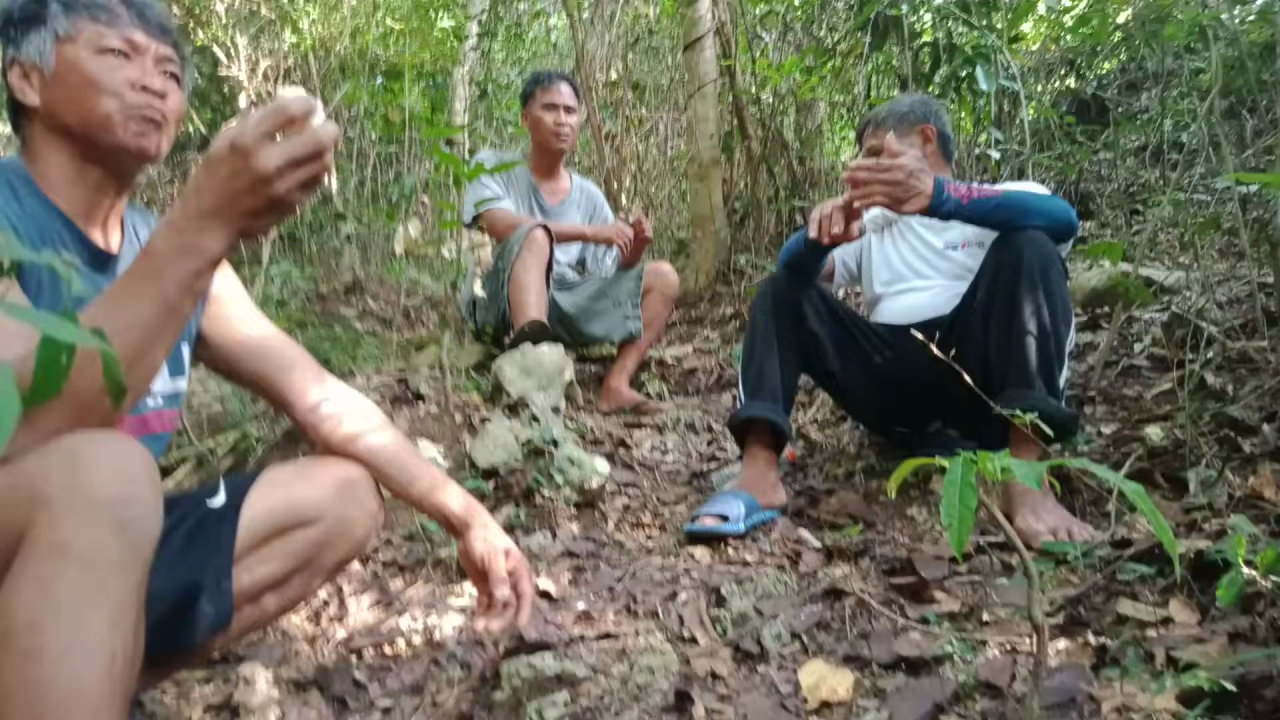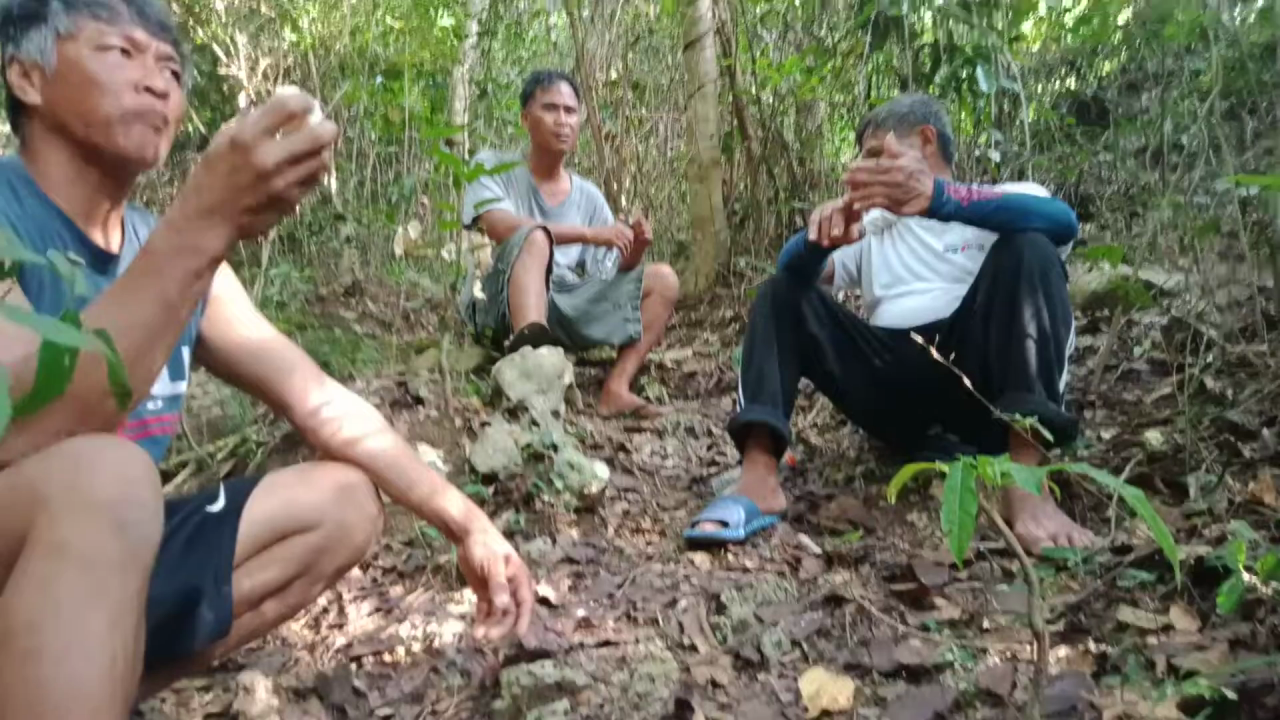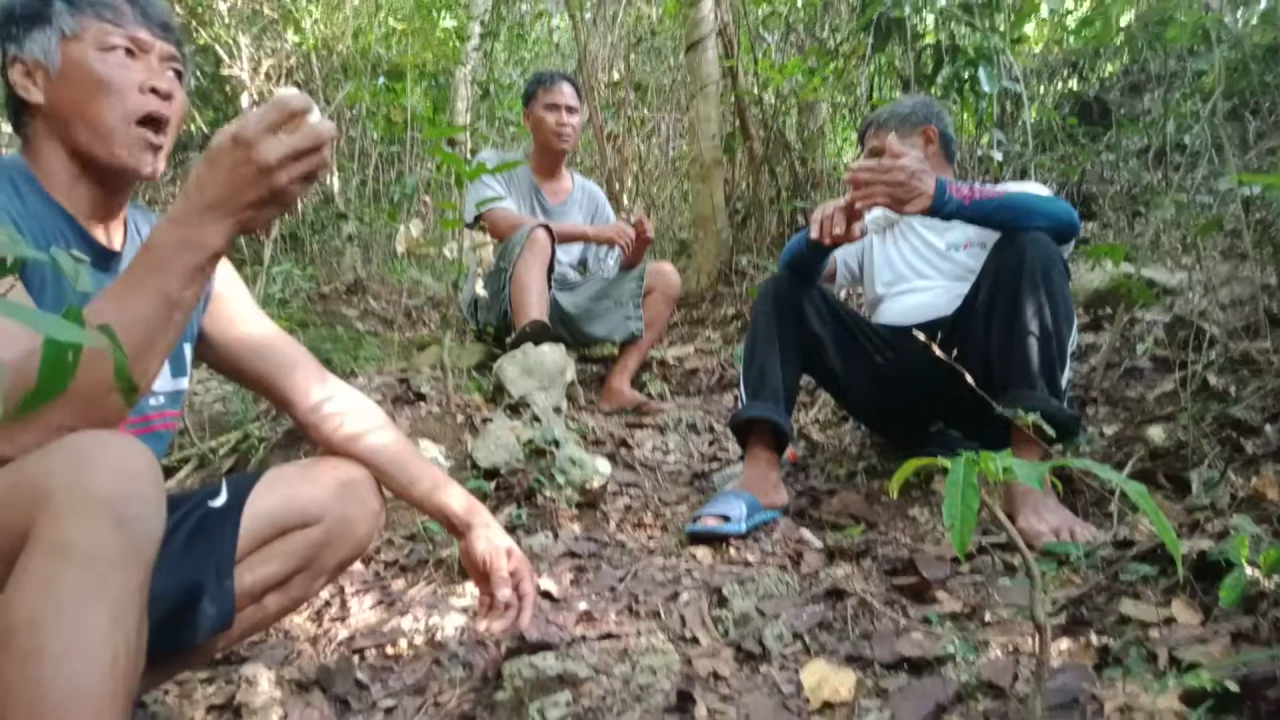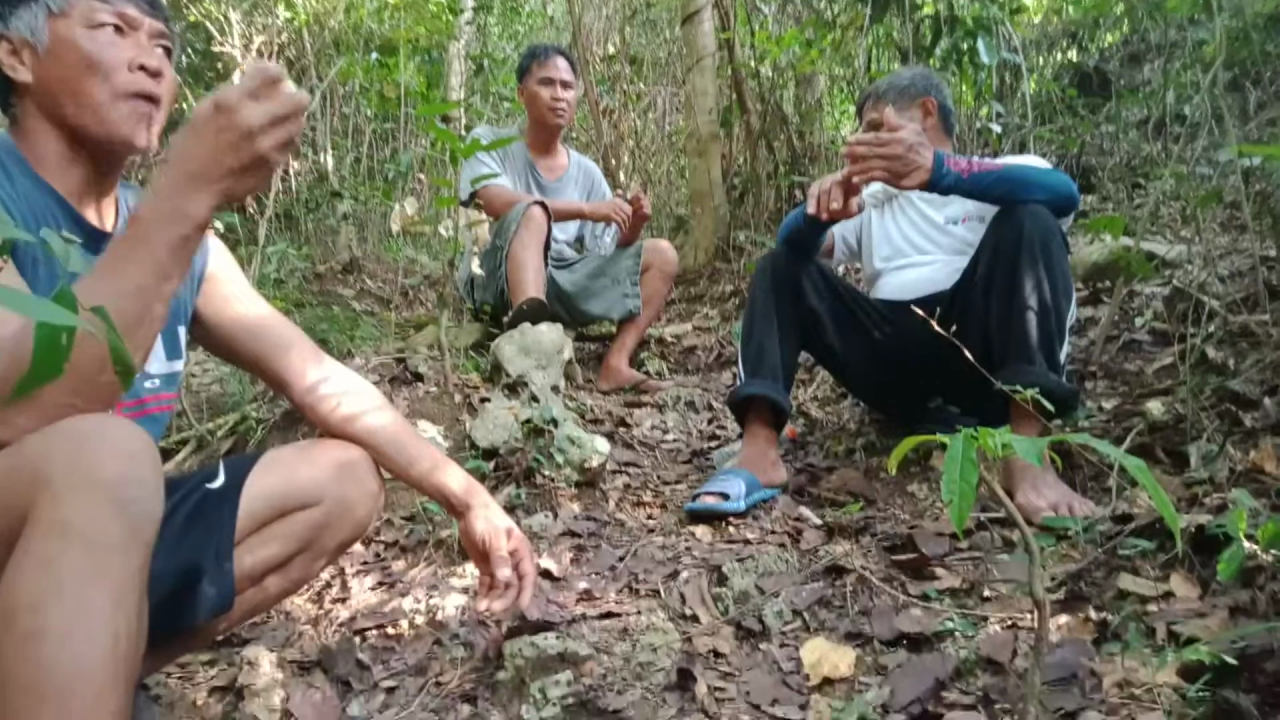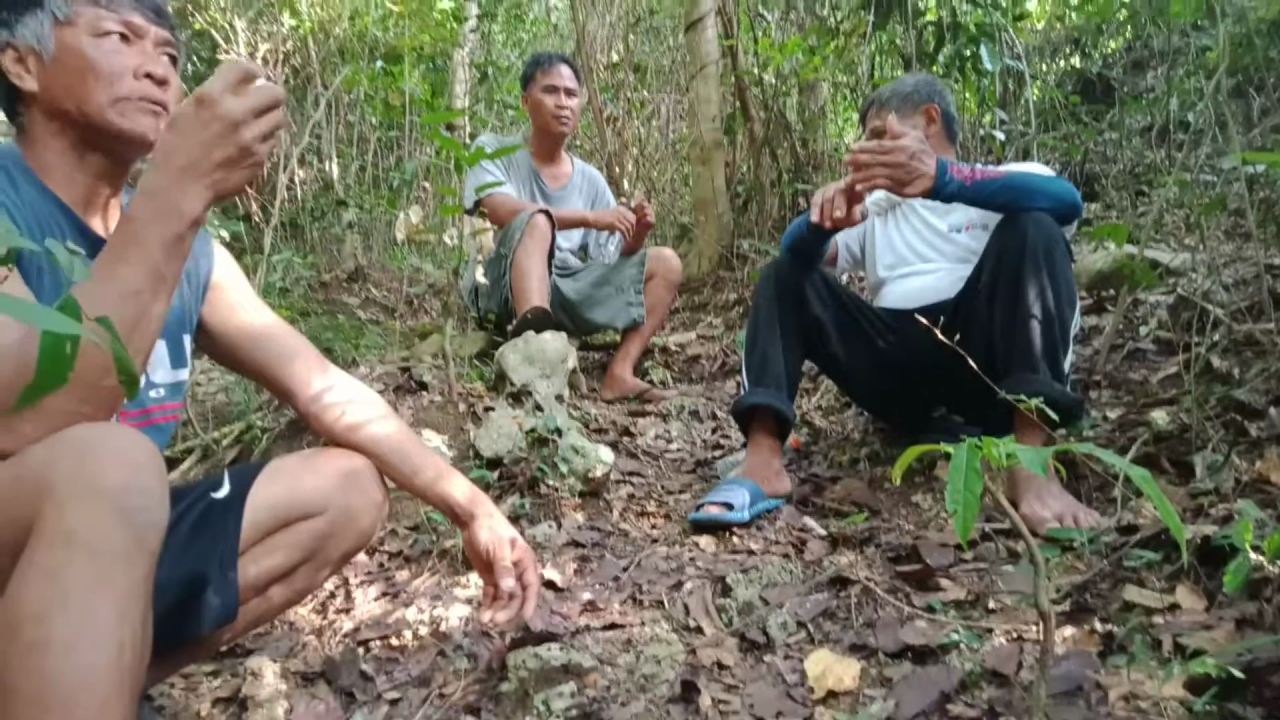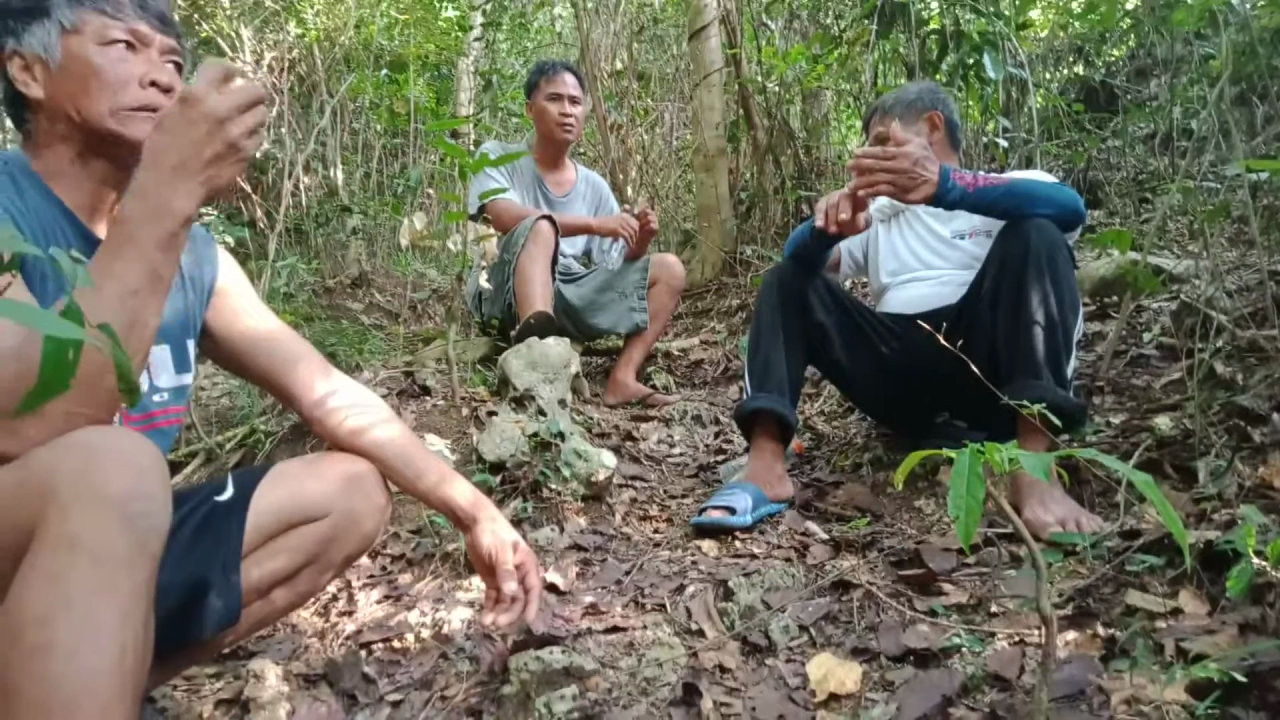
dt=0.1s
person 1, frame 1
left shoulder: (169, 251)
left elbow: (320, 396)
left wrist: (463, 515)
right wrist: (205, 226)
left hip: (102, 552)
left knee: (344, 495)
right knee: (104, 470)
person 1, frame 2
left shoulder: (174, 253)
left elbow: (320, 400)
left wrist: (463, 521)
right wrist: (205, 224)
left hip: (103, 556)
left knee: (343, 500)
right knee: (104, 473)
person 1, frame 3
left shoulder: (188, 261)
left elbow: (322, 395)
left wrist: (465, 516)
right wrist: (208, 221)
left hip: (105, 553)
left knee: (346, 494)
right knee: (106, 468)
person 1, frame 4
left shoulder: (181, 245)
left elbow: (320, 378)
left wrist: (464, 495)
right wrist: (187, 193)
left hip: (104, 534)
left knee: (345, 478)
right knee: (102, 452)
person 1, frame 5
left shoulder: (187, 252)
left elbow: (324, 388)
left wrist: (469, 506)
right wrist: (177, 192)
left hip: (106, 551)
left knee: (349, 487)
person 1, frame 6
left shoulder: (189, 256)
left elbow: (328, 392)
left wrist: (472, 510)
right wrist: (170, 191)
left hip: (111, 552)
left knee: (351, 491)
right knee: (113, 467)
person 2, frame 1
left shoulder: (1001, 201)
right shoulder: (874, 227)
left elbow: (1061, 219)
right elbow: (792, 266)
left wrist: (936, 195)
right wrist: (823, 233)
left hip: (979, 372)
right hip: (895, 385)
left knee: (1025, 246)
right knee: (781, 290)
left ankle: (1026, 479)
right ankle: (758, 474)
person 2, frame 2
left shoulder: (1004, 203)
right shoulder: (875, 229)
left elbow: (1061, 221)
right elbow: (792, 268)
left wrist: (936, 197)
right wrist: (822, 236)
left hip: (980, 377)
right hip: (896, 389)
left knee: (1026, 248)
right knee: (781, 292)
left ankle: (1026, 484)
right ankle: (758, 479)
person 2, frame 3
left shoulder: (1004, 203)
right shoulder: (876, 229)
left elbow: (1063, 220)
right elbow: (795, 267)
left wrist: (938, 197)
right wrist: (820, 234)
left hip: (981, 373)
right hip: (897, 387)
left knee: (1027, 247)
right knee: (783, 291)
left ankle: (1027, 478)
right ankle: (760, 474)
person 2, frame 4
left shoulder: (1004, 178)
right shoulder: (875, 204)
left elbow: (1062, 193)
right elbow: (793, 242)
left wrist: (936, 170)
right wrist: (817, 209)
left hip: (979, 349)
right hip: (896, 363)
left knee: (1027, 220)
right knee: (780, 267)
left ankle: (1026, 453)
right ankle: (759, 453)
person 2, frame 5
left shoulder: (1008, 182)
right shoulder: (877, 209)
left elbow: (1066, 200)
right elbow: (794, 251)
left wrist: (939, 178)
right wrist: (822, 216)
left hip: (984, 358)
right hip: (900, 372)
left knee: (1029, 229)
right knee: (783, 275)
left ankle: (1031, 463)
right ankle: (763, 461)
person 2, frame 6
left shoulder: (1012, 190)
right shoulder: (881, 216)
left elbow: (1069, 207)
right elbow: (797, 257)
left wrist: (942, 185)
right wrist: (826, 223)
left hip: (987, 363)
right hip: (903, 377)
left knee: (1033, 235)
right knee: (786, 280)
left ankle: (1033, 468)
right ankle: (765, 466)
person 3, frame 1
left shoulder: (589, 195)
right shoulder: (493, 166)
left elbow: (613, 276)
right elbow: (499, 225)
left wrist: (633, 252)
right wrist: (588, 232)
left hip: (565, 303)
right hip: (500, 302)
left knee: (663, 277)
right knee: (535, 234)
left ankle: (615, 386)
right ankle: (529, 346)
person 3, frame 2
left shoulder: (589, 197)
right shoulder: (493, 167)
left elbow: (614, 278)
right elbow: (499, 227)
left wrist: (633, 254)
right wrist: (588, 234)
left hip: (564, 307)
right hip: (501, 304)
left knee: (663, 280)
right knee: (535, 236)
left ankle: (615, 389)
right ankle: (528, 350)
person 3, frame 3
left shoulder: (591, 195)
right shoulder: (494, 166)
left elbow: (613, 277)
right elbow: (501, 225)
left wrist: (634, 252)
right wrist: (590, 232)
left hip: (566, 304)
right hip: (501, 302)
left knee: (664, 277)
right knee: (537, 234)
left ankle: (617, 386)
right ankle: (530, 347)
person 3, frame 4
left shoulder: (587, 172)
right shoulder: (489, 142)
left elbow: (610, 254)
right elbow: (496, 203)
left wrist: (631, 229)
right wrist: (586, 209)
left hip: (562, 285)
right hip: (498, 280)
left knee: (662, 255)
right knee: (533, 212)
left ankle: (615, 365)
right ankle: (527, 328)
person 3, frame 5
left shoulder: (591, 179)
right shoulder: (493, 149)
left elbow: (614, 263)
right elbow: (500, 211)
left wrist: (634, 238)
right wrist: (590, 219)
left hip: (567, 291)
right hip: (501, 288)
left knee: (665, 263)
right knee: (537, 220)
left ankle: (619, 374)
right ankle: (531, 333)
person 3, frame 6
left shoulder: (595, 186)
right shoulder: (497, 156)
left elbow: (617, 268)
right elbow: (504, 217)
left wrist: (638, 245)
right wrist: (594, 225)
left hip: (570, 297)
right hip: (505, 294)
left knee: (668, 269)
right knee: (541, 226)
left ankle: (622, 379)
right ankle: (534, 339)
